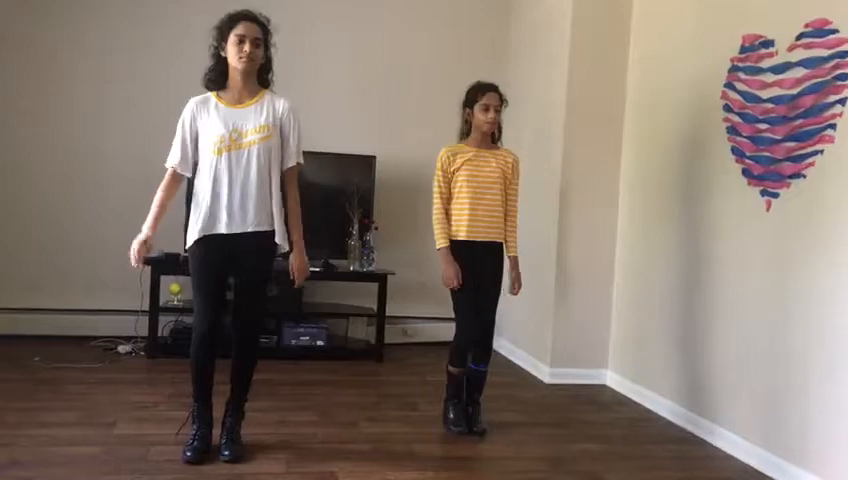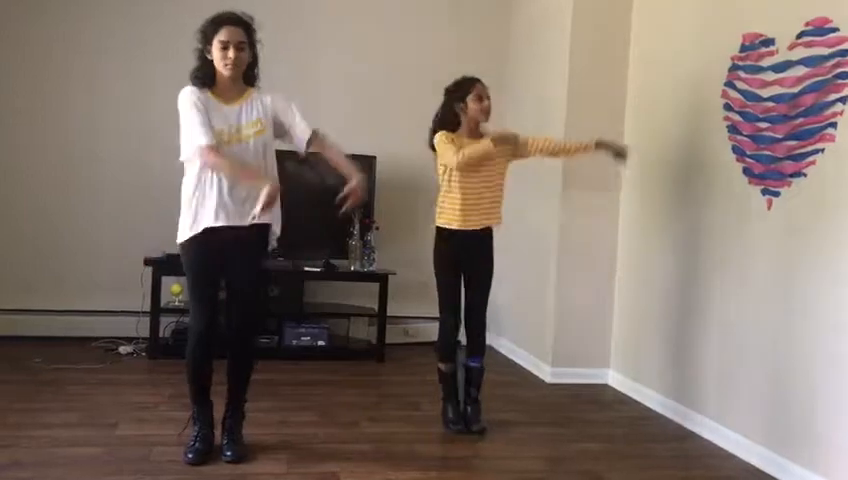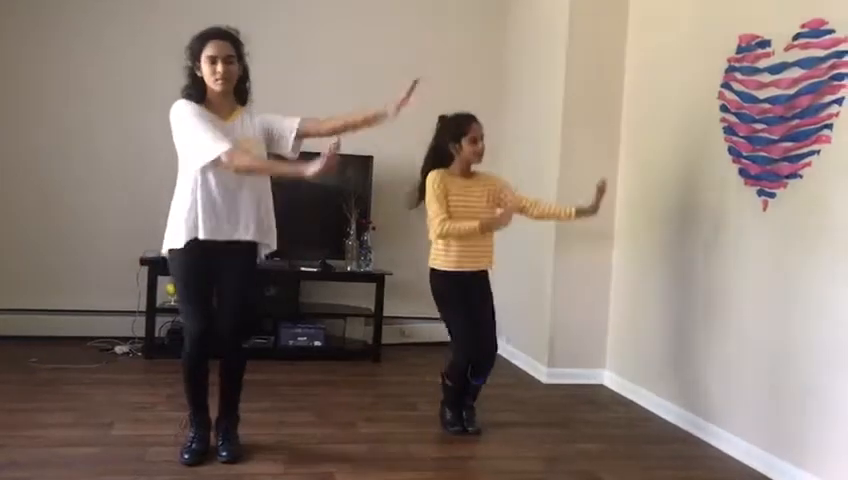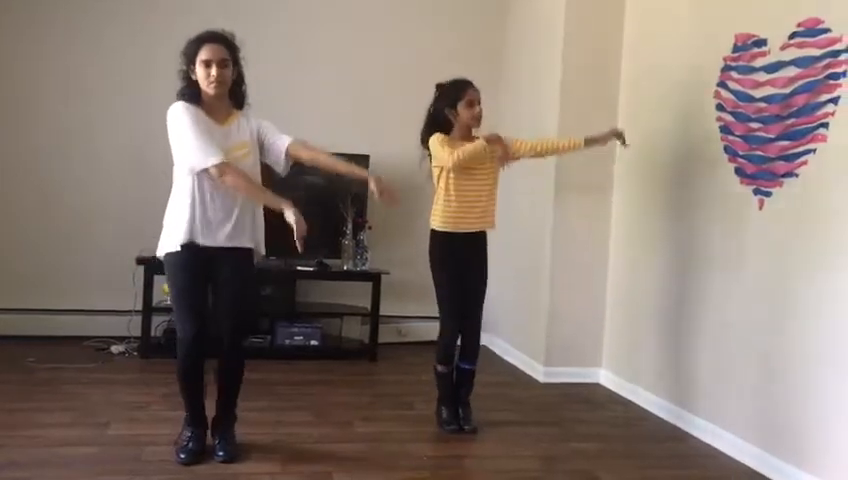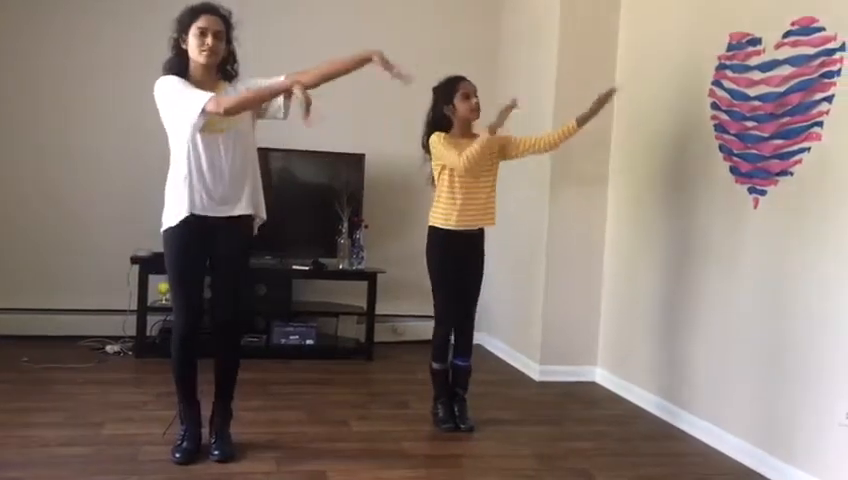
dt=0.4s
person 1, frame 1
left shoulder: (279, 109)
right shoulder: (199, 108)
left elbow: (289, 181)
right elbow: (174, 172)
left wrist: (298, 245)
right wrist: (147, 230)
left hip: (258, 235)
right hip: (209, 233)
left knee: (247, 331)
right knee: (205, 328)
left ankle: (232, 425)
right ankle: (200, 425)
person 1, frame 2
left shoulder: (268, 103)
right shoulder: (192, 97)
left elbow: (314, 138)
right elbow: (208, 152)
left wrist: (353, 173)
right wrist: (262, 180)
left hip: (253, 228)
right hip: (202, 228)
left knee: (243, 328)
right knee: (203, 327)
left ankle: (232, 425)
right ankle: (201, 425)
person 1, frame 3
left shoulder: (258, 121)
right shoulder: (185, 112)
left elbow: (319, 127)
right elbow: (235, 161)
left wrist: (384, 114)
right wrist: (304, 170)
left hip: (239, 242)
right hip: (192, 239)
left knee: (231, 335)
right knee: (198, 334)
left ankle: (227, 426)
right ankle: (199, 426)
person 1, frame 4
left shoulder: (252, 124)
right shoulder: (181, 115)
left elbow: (305, 152)
right elbow: (223, 172)
left wrist: (367, 176)
right wrist: (285, 206)
left hip: (236, 245)
right hip: (187, 243)
left knee: (231, 340)
right knee: (190, 337)
left ankle: (224, 427)
right ankle: (194, 427)
person 1, frame 5
left shoulder: (243, 88)
right shoulder: (169, 86)
left elbow: (308, 78)
right elbow: (220, 107)
left wrist: (368, 57)
right wrist: (287, 84)
left hip: (234, 217)
right hip: (186, 217)
left knee: (228, 321)
right knee: (187, 321)
left ankle: (221, 423)
right ankle: (189, 424)
person 2, frame 1
left shoulder: (508, 160)
right shoulder: (450, 155)
left elbow: (510, 214)
right elbow: (439, 210)
left wrist: (514, 260)
right wrist: (445, 256)
left hip: (492, 252)
right hip: (460, 249)
left knee: (485, 331)
right knee: (467, 328)
left ankle: (473, 404)
right ankle: (452, 402)
person 2, frame 2
left shoulder: (504, 143)
right shoulder: (444, 139)
left elbow: (548, 147)
right elbow: (459, 161)
left wrist: (596, 145)
right wrist: (493, 141)
left hip: (481, 239)
right hip: (450, 237)
left knee: (477, 322)
right knee: (450, 321)
left ankle: (472, 401)
right ankle: (449, 401)
person 2, frame 3
left shoulder: (490, 183)
right shoulder: (437, 179)
left elbow: (534, 208)
right elbow: (441, 228)
left wrist: (583, 211)
right wrist: (487, 224)
left hip: (477, 277)
right hip: (446, 275)
left knee: (487, 351)
right knee: (465, 349)
left ankle: (467, 406)
right ankle: (449, 405)
person 2, frame 4
left shoulder: (494, 145)
right shoulder: (439, 141)
left elbow: (539, 148)
right elbow: (453, 161)
left wrist: (591, 141)
right wrist: (486, 142)
left hip: (476, 242)
right hip: (445, 240)
left knee: (472, 326)
right knee: (451, 325)
left ankle: (463, 401)
right ankle: (445, 402)
person 2, frame 5
left shoulder: (494, 143)
right shoulder: (439, 141)
left elbow: (541, 143)
right elbow: (464, 163)
left wrist: (586, 116)
right wrist: (494, 125)
left hip: (473, 239)
right hip: (444, 237)
left knee: (465, 321)
right knee: (445, 320)
left ankle: (459, 399)
right ankle: (441, 401)
